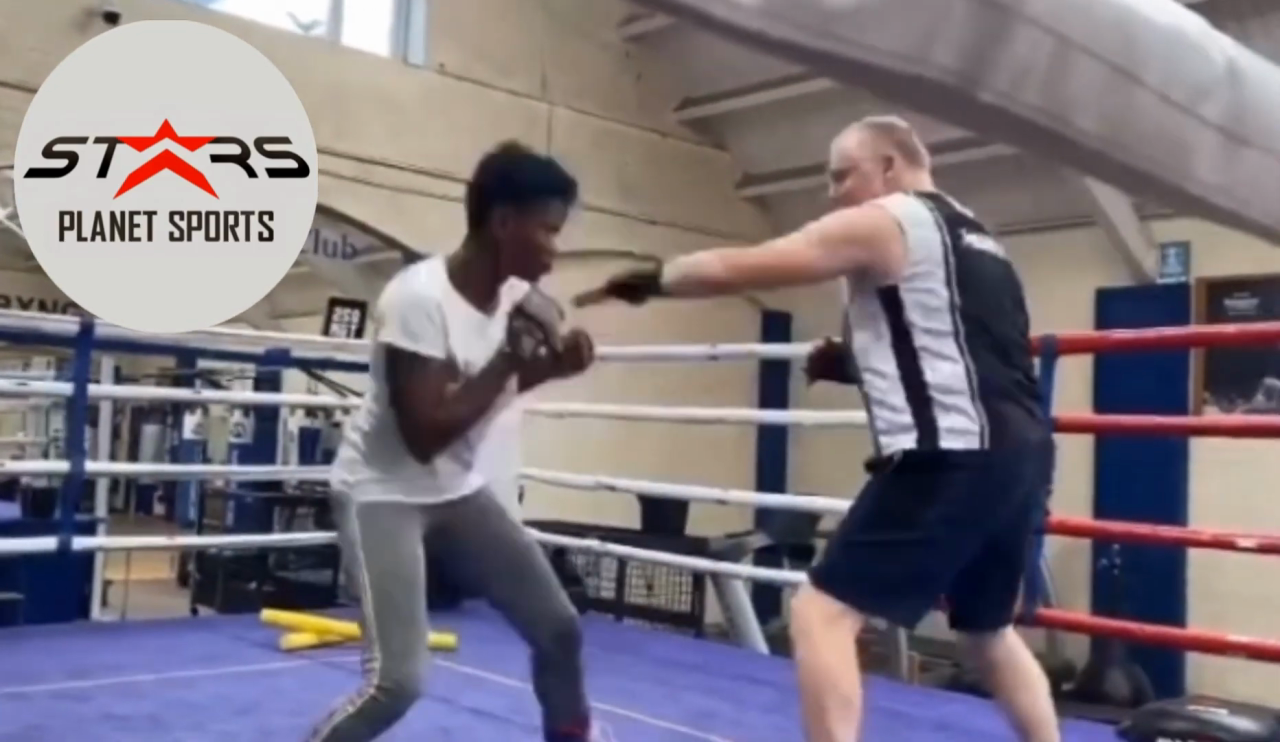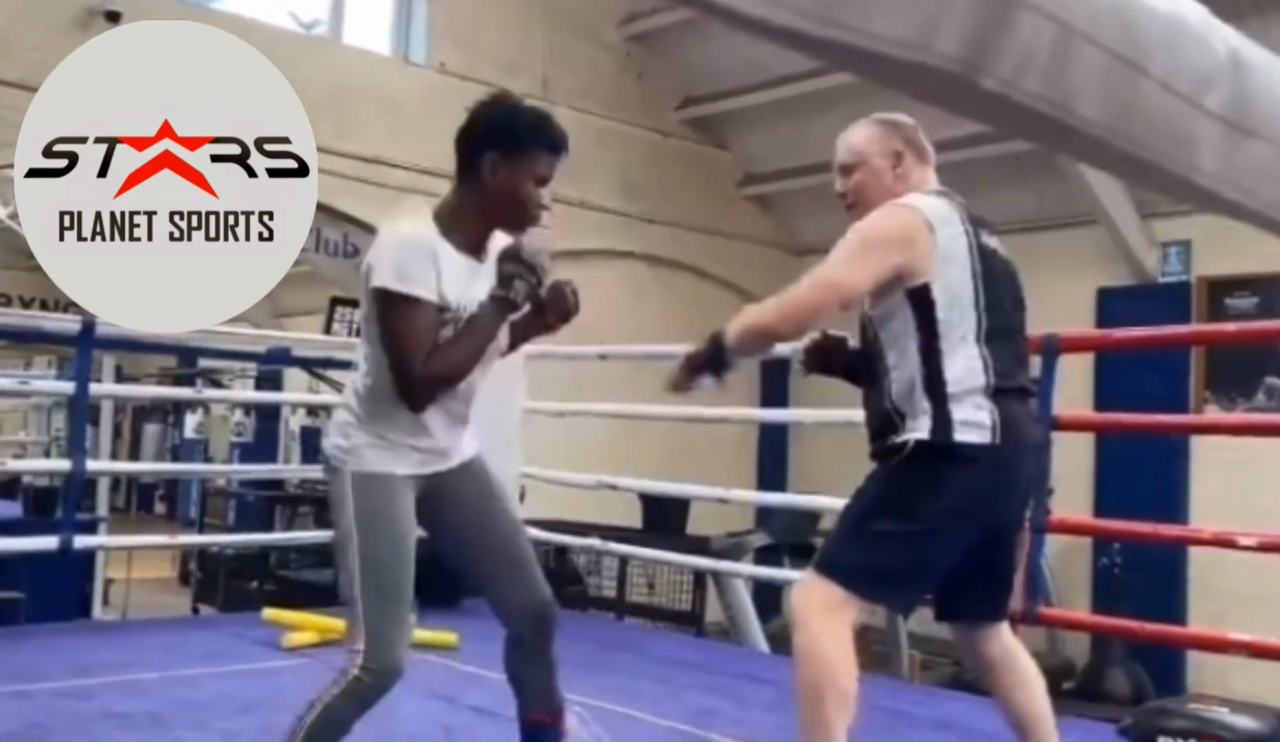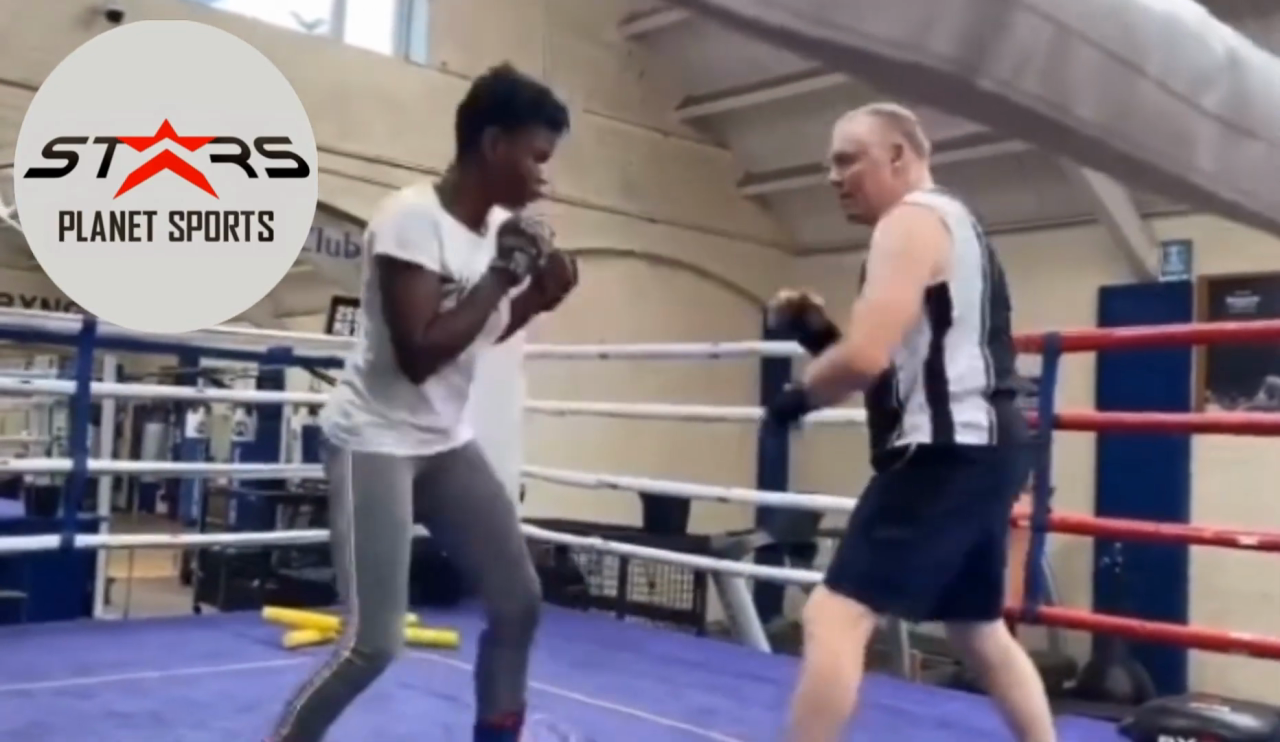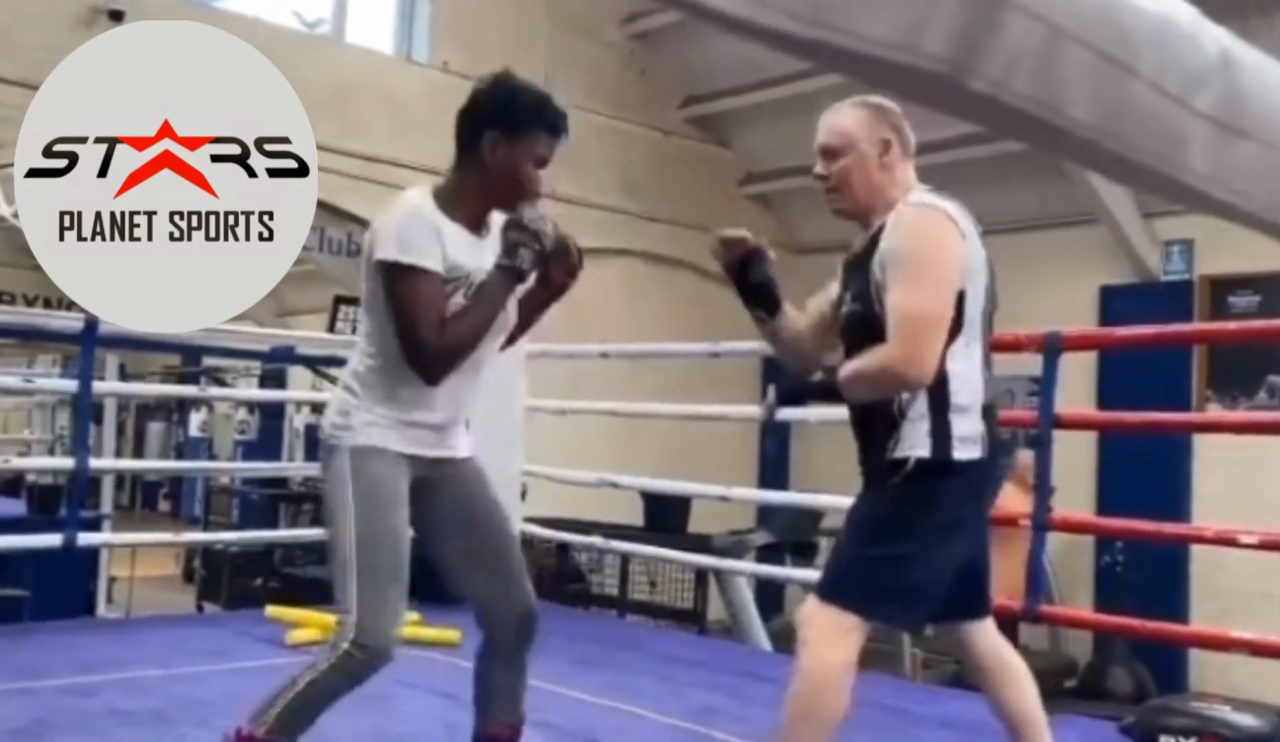
dt=0.1s
person 1, frame 1
left shoulder: (516, 295)
right shoulder: (417, 298)
right elbow: (424, 437)
left wrist: (549, 363)
right wrist: (513, 353)
left hip: (458, 492)
right hip: (382, 495)
left knee: (559, 629)
right knee: (397, 679)
person 1, frame 2
left shoulder: (502, 249)
right shoulder: (407, 252)
right elbow: (418, 387)
left wrist: (540, 320)
right wrist: (507, 302)
left hip: (451, 459)
right hip: (375, 463)
left knee: (532, 608)
right knee: (380, 659)
person 1, frame 3
left shoulder: (500, 224)
right shoulder: (409, 219)
right elbow: (419, 355)
left wrist: (537, 296)
right wrist: (503, 273)
left hip: (448, 442)
right hip: (374, 443)
left knee: (518, 605)
right knee: (373, 642)
person 1, frame 4
left shoulder: (500, 229)
right shoulder: (413, 222)
right elbow: (434, 357)
left wrist: (546, 289)
right wrist: (509, 271)
left hip: (443, 449)
right hip: (371, 442)
left knee: (514, 616)
right knee: (370, 640)
person 2, frame 1
left shoulder: (881, 223)
right shoulder: (972, 239)
left elbow: (741, 268)
left wrist: (645, 281)
right wrist: (853, 364)
left hip: (947, 460)
right hip: (1017, 457)
left knee: (820, 616)
right knee: (988, 633)
person 2, frame 2
left shoulder: (903, 223)
right shoulder: (975, 239)
left elbow: (790, 310)
left wrist: (716, 349)
right wrist: (863, 364)
left hip: (951, 453)
right hip: (1001, 454)
left knee: (821, 607)
right knee: (982, 627)
person 2, frame 3
left shoulder: (913, 224)
right shoulder: (943, 230)
left elbow: (862, 355)
right elbow: (896, 358)
left wrist: (797, 397)
right wrist: (815, 331)
left hip: (943, 456)
right hip: (978, 453)
left knee: (835, 614)
right knee: (977, 629)
person 2, frame 4
left shoulder: (922, 230)
right shoulder: (872, 247)
left elbow: (908, 365)
right elbow: (807, 347)
left wrist: (825, 383)
right wrist: (759, 292)
left hip: (935, 464)
right hip: (944, 467)
left knee: (828, 621)
right knee: (967, 630)
